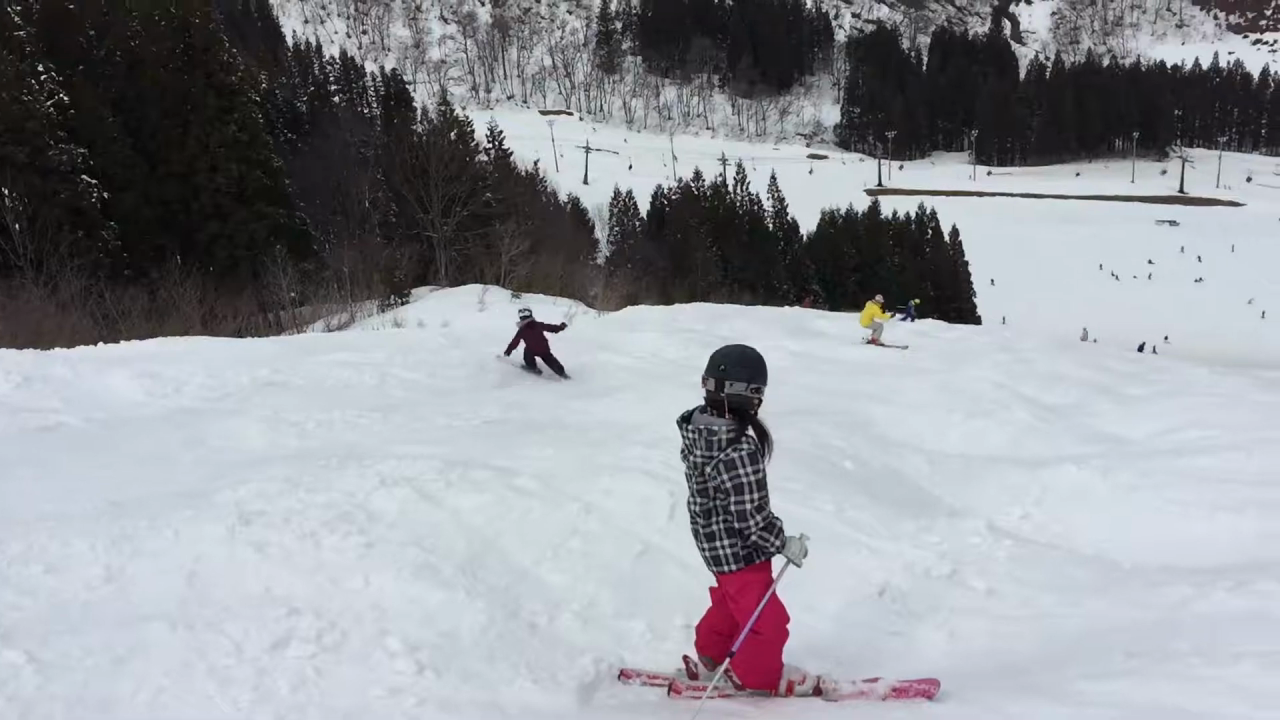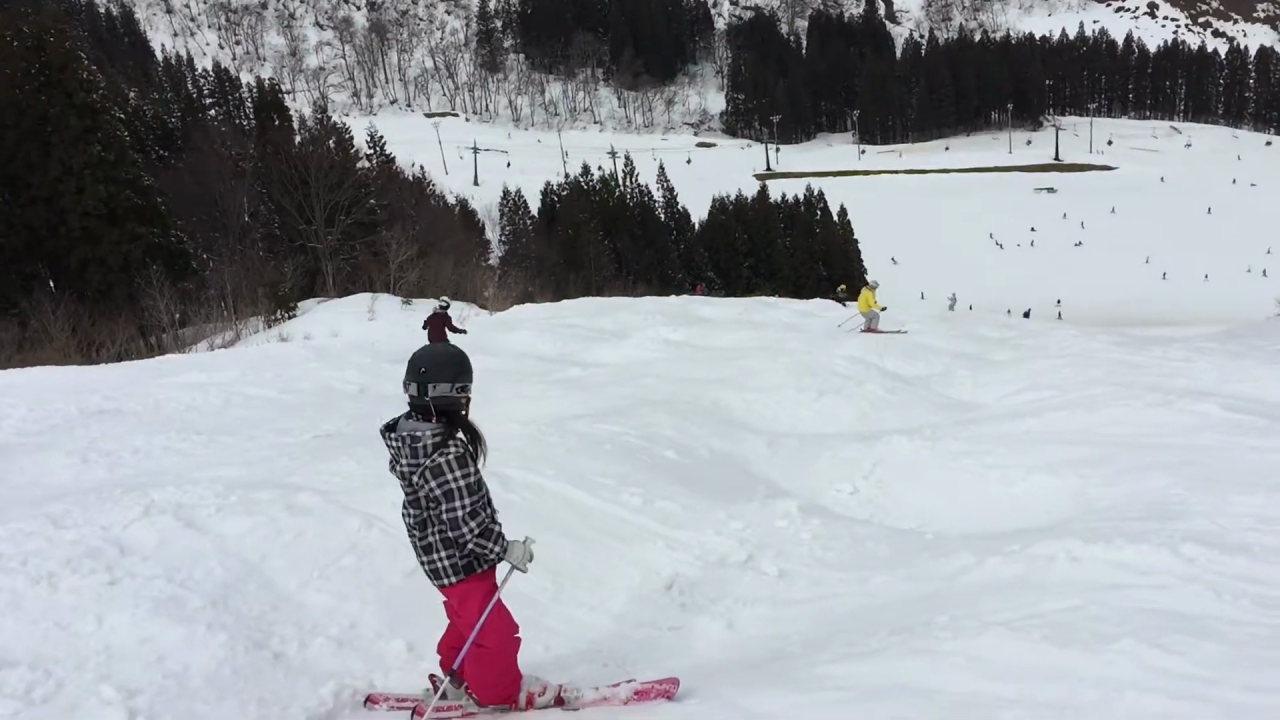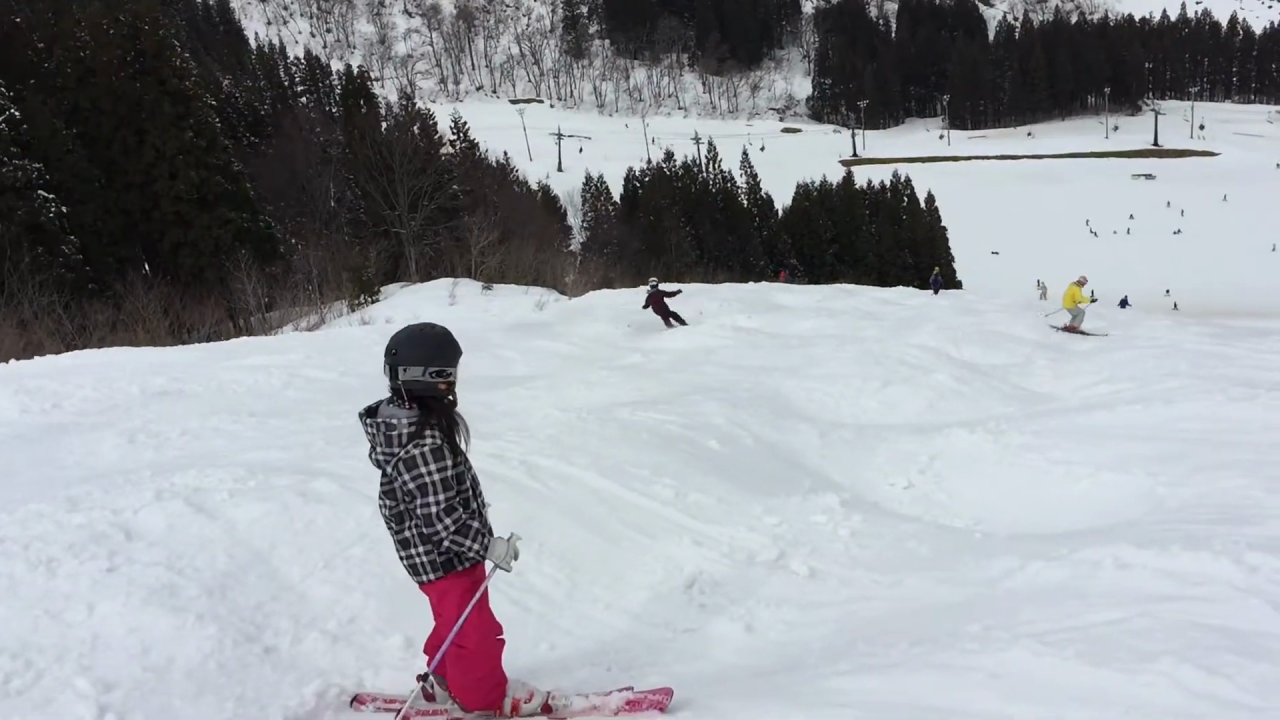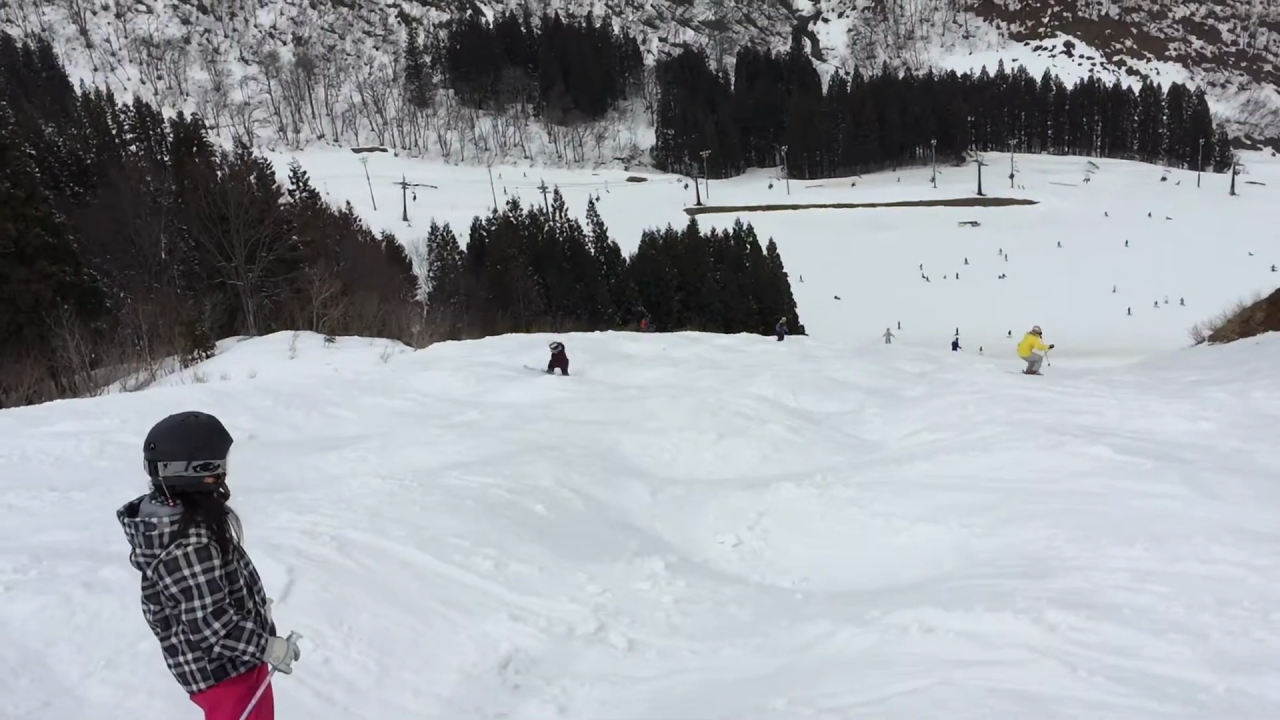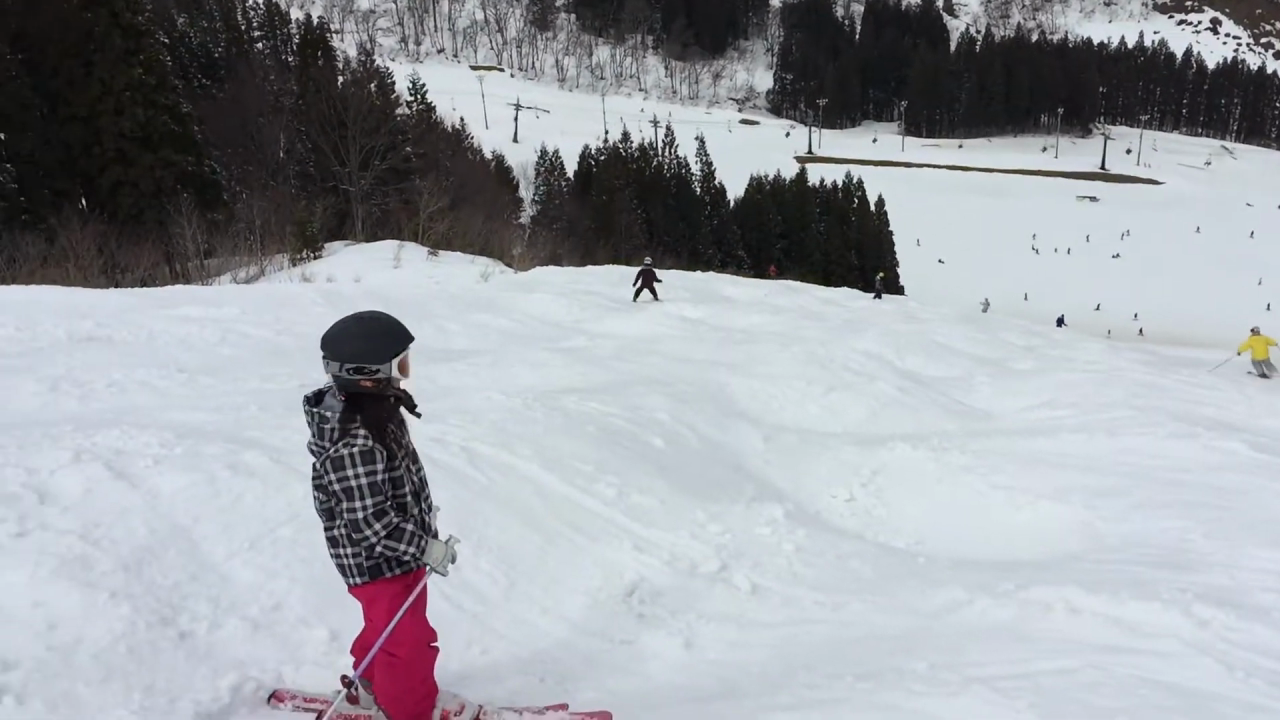
dt=1s
person 1, frame 1
left shoulder: (698, 426)
right shoulder: (738, 452)
right elbow: (751, 517)
right wrist: (784, 543)
left hip: (715, 543)
right hip: (740, 550)
left knee: (730, 602)
right knee: (767, 618)
left ankle: (711, 659)
right ankle: (757, 676)
person 1, frame 2
left shoulder: (409, 433)
right shoulder: (448, 455)
right elbow: (466, 524)
right wrist: (506, 548)
left hip: (441, 558)
right hip: (462, 561)
left knee: (466, 619)
right knee: (494, 629)
left ankle: (459, 680)
right ankle: (498, 691)
person 1, frame 3
left shoulder: (403, 420)
right shoulder: (425, 445)
right elbow: (441, 519)
right wrist: (489, 546)
left hip: (436, 555)
right hip: (445, 559)
left knee: (455, 623)
right knee: (474, 631)
left ankle: (445, 683)
person 1, frame 4
left shoulder: (174, 513)
right shoulder: (190, 544)
right elbow: (209, 623)
right wrist: (267, 647)
left hip: (235, 655)
right hip: (222, 667)
person 1, frame 5
left shoulder: (370, 410)
right shoulder: (356, 443)
right elbow: (369, 522)
left wrist: (422, 520)
right wrist: (426, 547)
left hip: (396, 550)
right hip: (378, 559)
left knee: (387, 626)
right knee: (406, 637)
left ankle: (373, 686)
